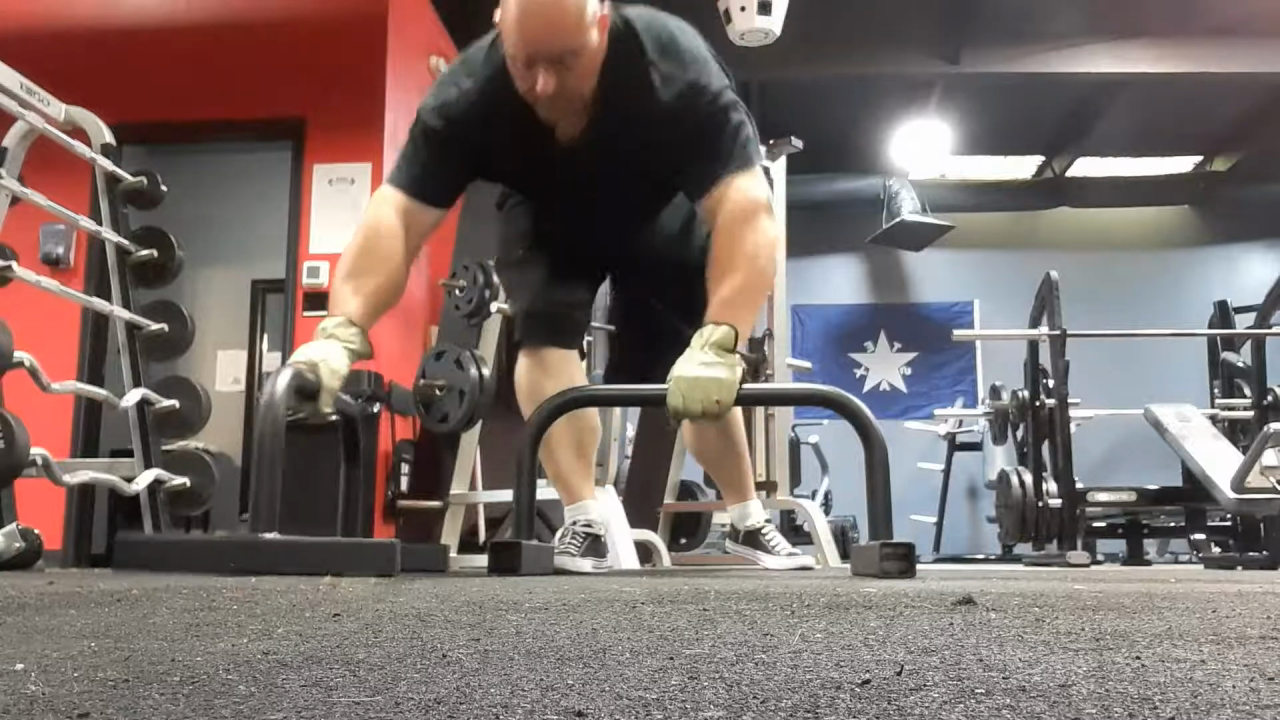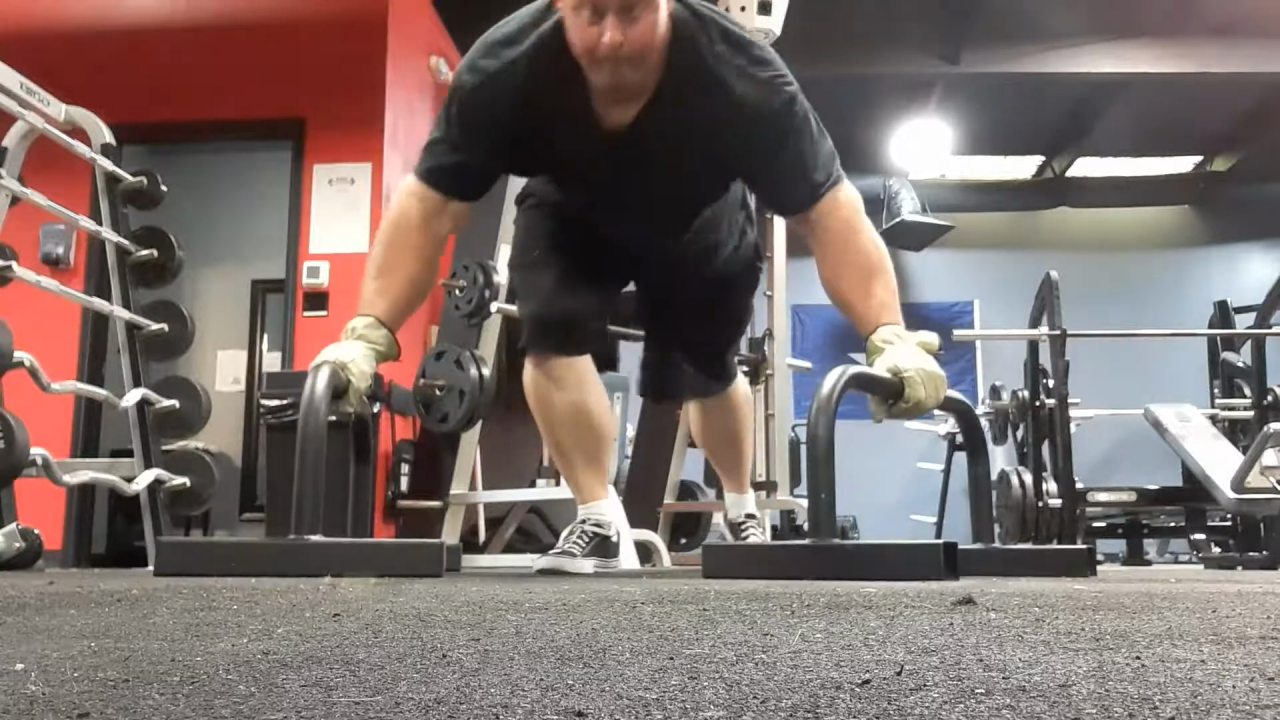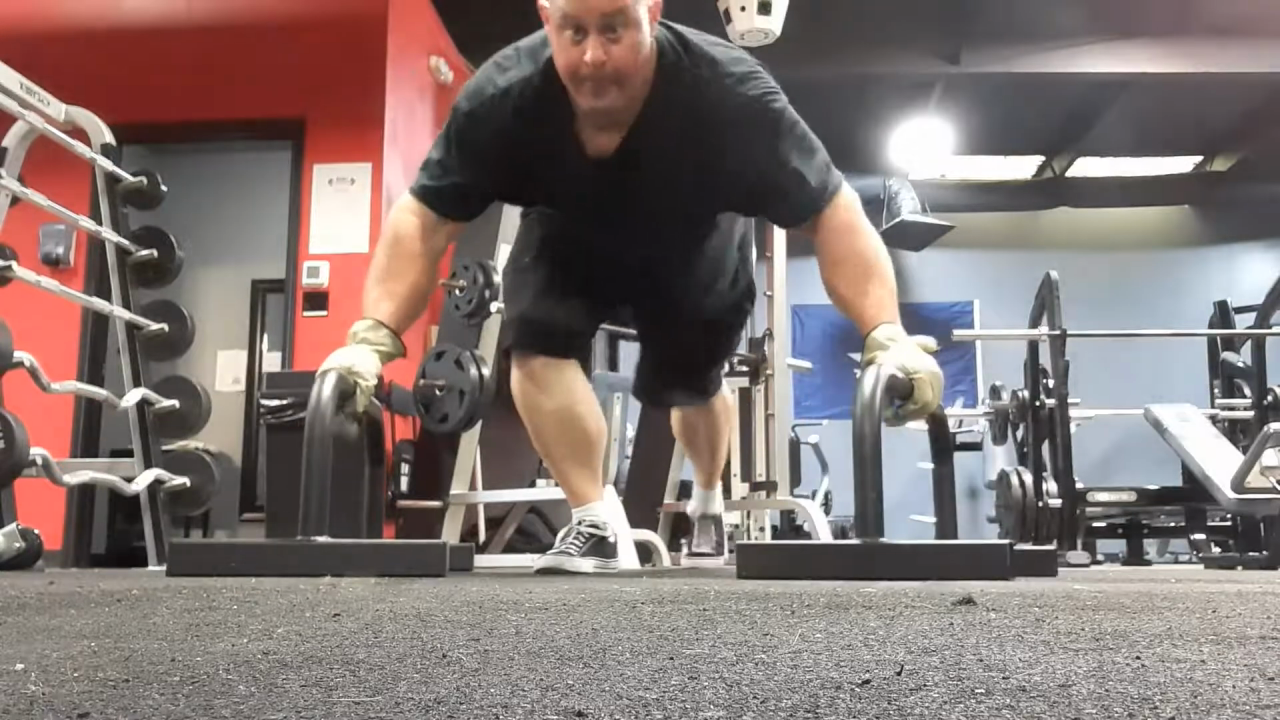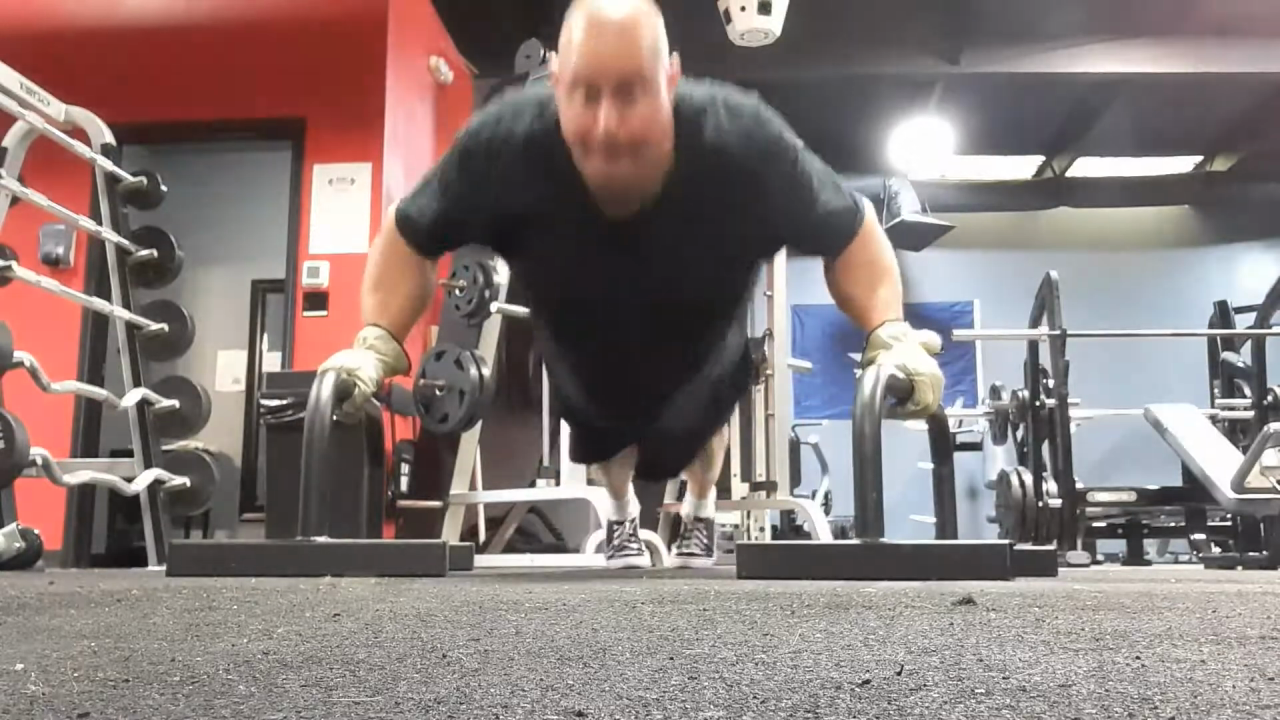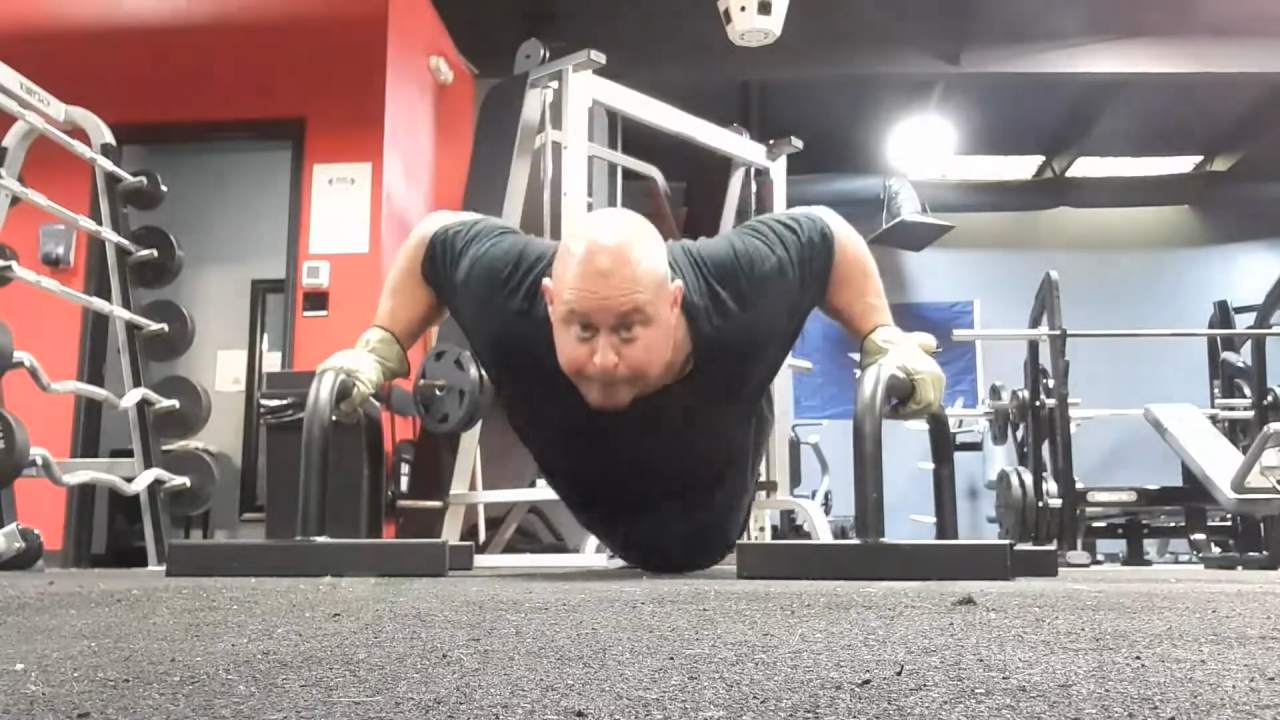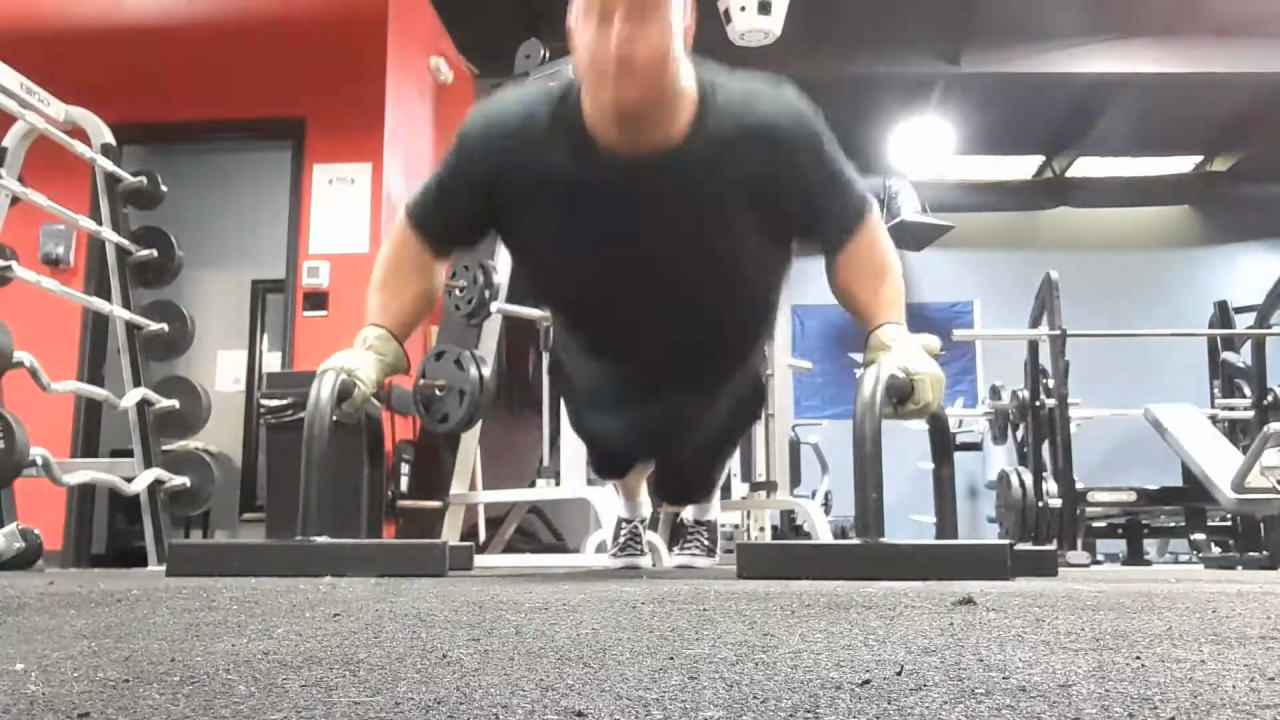
dt=0.7s
person 1, frame 1
left shoulder: (677, 74)
right shoulder: (468, 95)
left elbow: (747, 207)
right elbow: (400, 216)
left wrist: (718, 344)
right wrist: (342, 334)
left hip: (664, 220)
right hip: (549, 217)
left knee: (703, 381)
right knee: (545, 335)
left ankle: (749, 521)
right ankle: (584, 524)
person 1, frame 2
left shoulder: (740, 74)
right shoulder: (505, 67)
left elbow: (829, 214)
right elbow: (427, 208)
left wrist: (890, 337)
right wrist: (368, 334)
left hip: (698, 227)
right hip: (571, 217)
left knee: (710, 372)
right knee: (553, 340)
left ankle: (741, 511)
right ankle: (595, 524)
person 1, frame 3
left shoulder: (728, 90)
right shoulder: (502, 95)
left elbow: (832, 214)
right elbow: (422, 222)
left wrist: (887, 339)
right wrist: (371, 340)
left hip: (691, 253)
right hip: (568, 241)
left knee: (694, 384)
right knee: (538, 344)
left ankle: (706, 507)
right ankle: (591, 524)
person 1, frame 4
left shoulder: (742, 143)
right shoulder: (503, 143)
left elbow: (849, 231)
right elbow: (409, 234)
left wrist: (893, 339)
right wrist: (373, 349)
left hip: (698, 352)
right hip: (583, 351)
left knee: (689, 442)
right knee: (605, 448)
left ankle: (697, 517)
right ankle: (621, 524)
person 1, frame 5
left shoulder: (738, 293)
right shoulder: (509, 293)
left elbow: (825, 233)
right elbow: (436, 236)
left wrist: (885, 341)
right wrist: (379, 348)
person 1, frame 6
left shoulder: (766, 129)
right shoulder: (509, 135)
left elbow: (853, 224)
right elbow: (424, 232)
left wrist: (891, 341)
right wrist: (376, 348)
left hip: (719, 370)
right hip: (597, 370)
left knee: (694, 484)
right knee: (617, 466)
left ankle: (699, 524)
right ankle: (631, 522)
